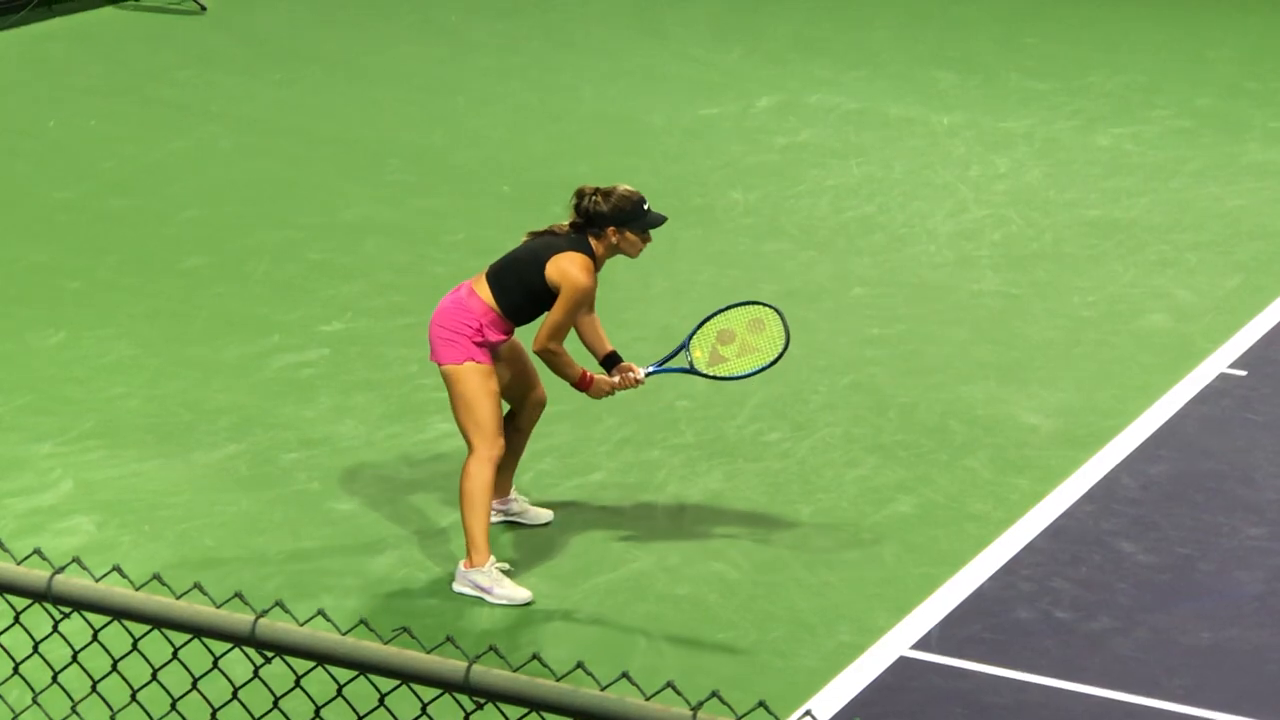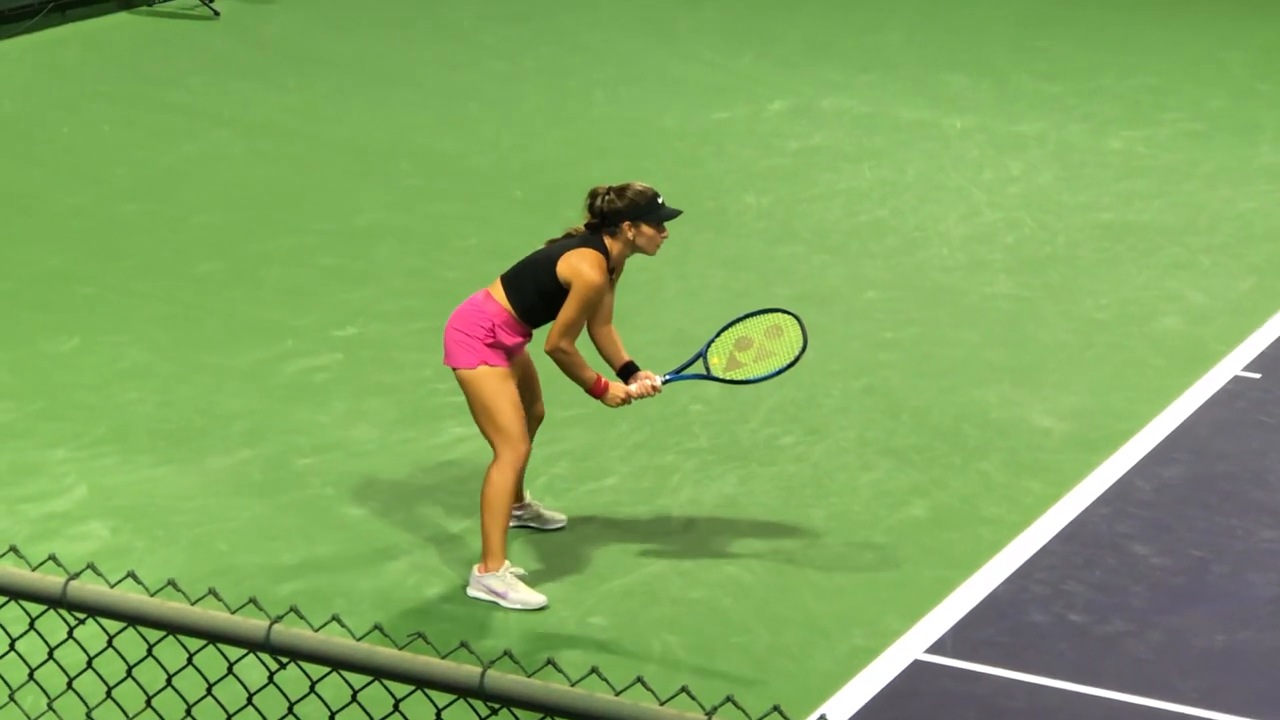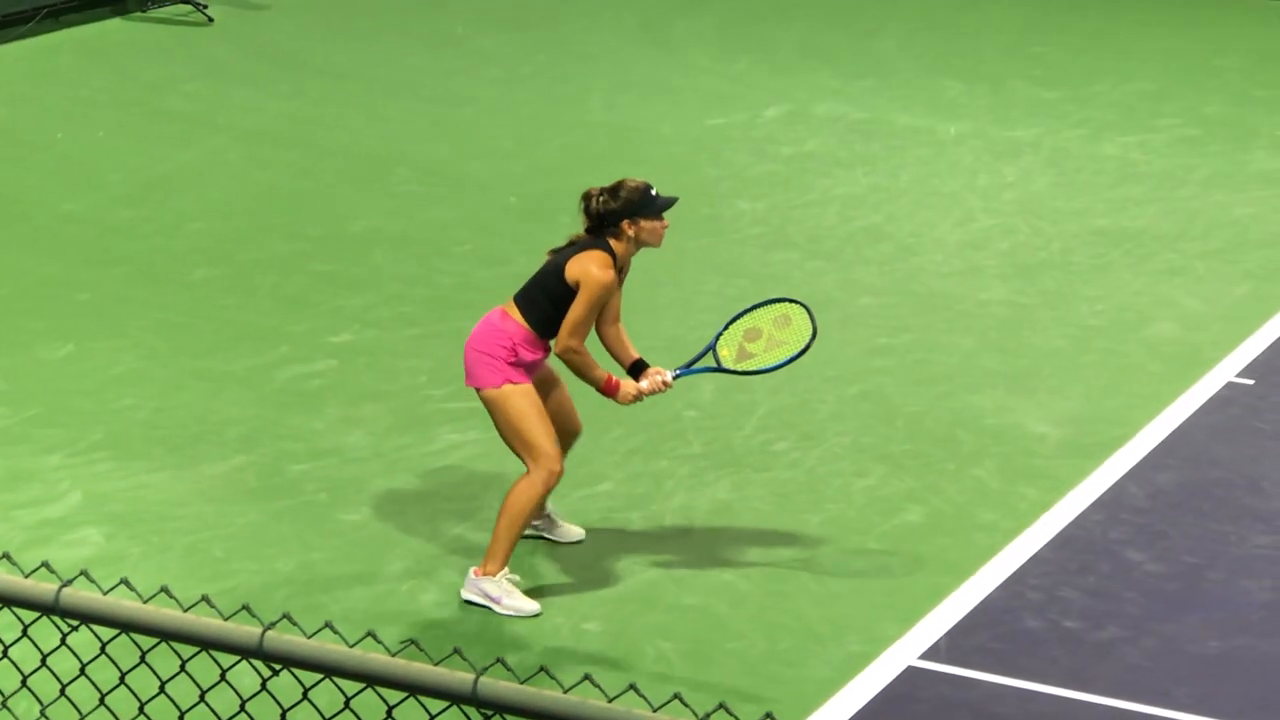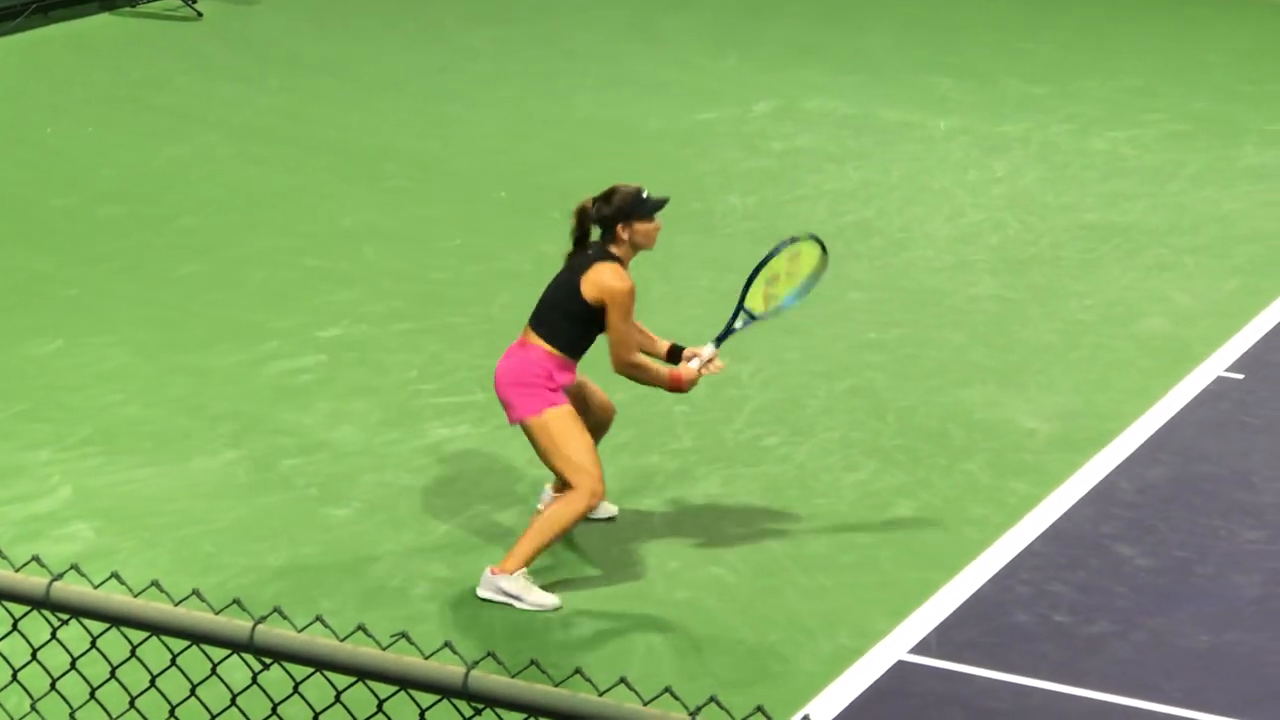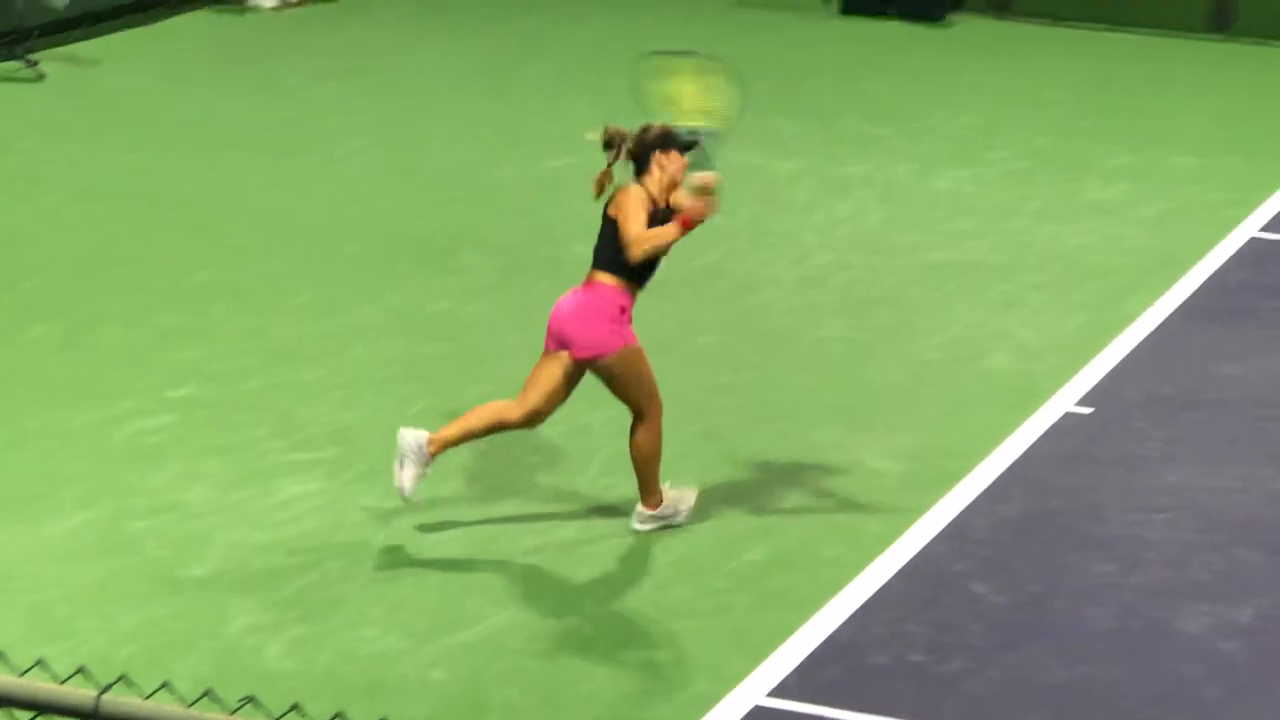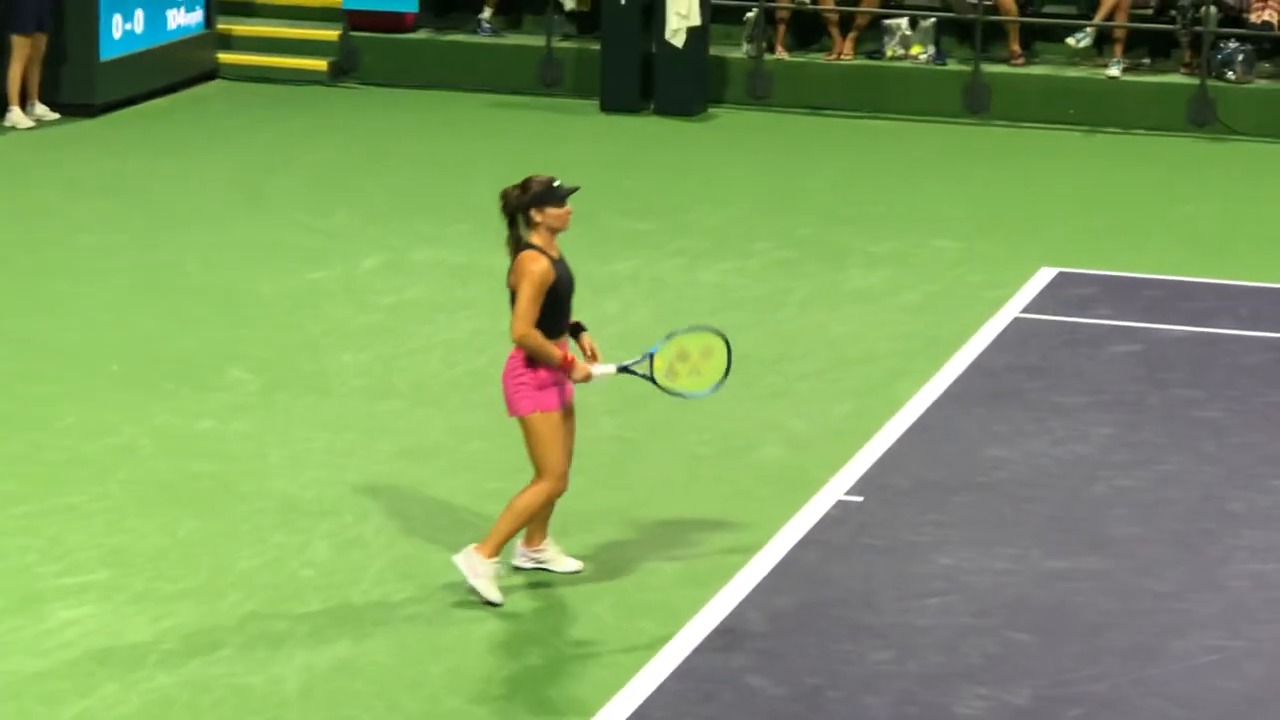
dt=0.7s
person 1, frame 1
left shoulder: (585, 245)
right shoulder: (579, 272)
left elbow: (583, 313)
right elbow: (546, 345)
left wrist: (613, 363)
right wrist: (586, 382)
left hip: (484, 324)
right hip: (464, 332)
left knee: (531, 401)
right knee: (488, 446)
left ankle: (499, 499)
right ankle: (475, 568)
person 1, frame 2
left shoulder: (607, 254)
right shoulder: (591, 270)
left elbow: (600, 326)
right elbow: (558, 345)
left wrist: (630, 373)
right wrist: (601, 388)
left hip: (501, 332)
right hip: (478, 335)
left knee: (529, 417)
right knee: (513, 448)
left ankle: (514, 505)
right ankle: (490, 573)
person 1, frame 3
left shoulder: (616, 257)
right shoulder: (599, 270)
left elbow: (608, 325)
right elbow: (570, 345)
left wrist: (640, 370)
right wrist: (613, 386)
left hip: (524, 351)
right hip: (498, 355)
left knee: (567, 430)
right knee: (546, 466)
left ankle: (532, 513)
right ankle: (486, 578)
person 1, frame 4
left shoulder: (602, 259)
right shoulder: (615, 281)
left elbow: (626, 329)
right elbow: (624, 361)
left wrist: (676, 353)
right wrist: (678, 380)
left hip: (540, 370)
right hip: (530, 380)
left knee: (600, 415)
right knee: (589, 490)
left ankle: (557, 497)
right ankle: (505, 575)
person 1, frame 5
left shoulder: (669, 196)
right shoulder: (632, 192)
left elbow: (699, 213)
right elbow: (638, 250)
left wrist: (705, 193)
right wrist: (686, 219)
left hip: (574, 312)
right hip: (599, 317)
left knee: (525, 411)
right knee: (648, 411)
left ankle: (425, 444)
right ankle: (652, 505)
person 1, frame 6
left shoulder: (551, 250)
right shoulder: (533, 264)
right elbow: (522, 333)
left wrist: (578, 332)
right wrist: (570, 363)
left hip: (551, 374)
right hip: (532, 376)
left knee: (557, 470)
right knee: (551, 481)
left ankle: (534, 546)
right ankle: (482, 556)
